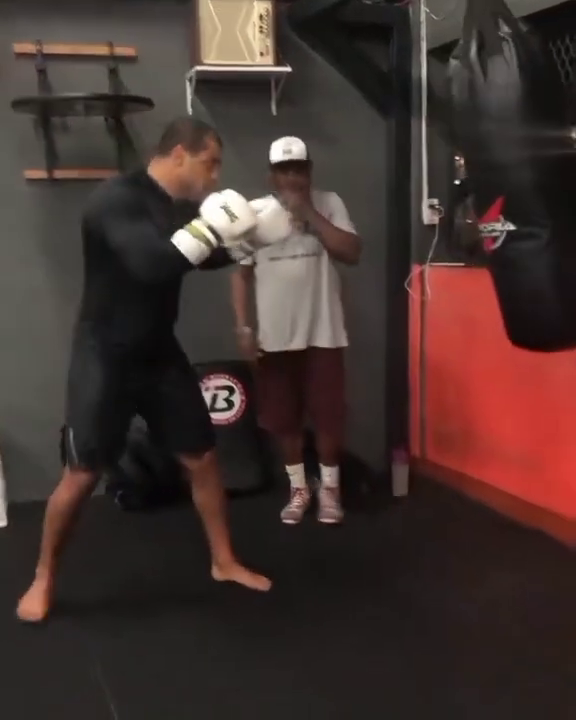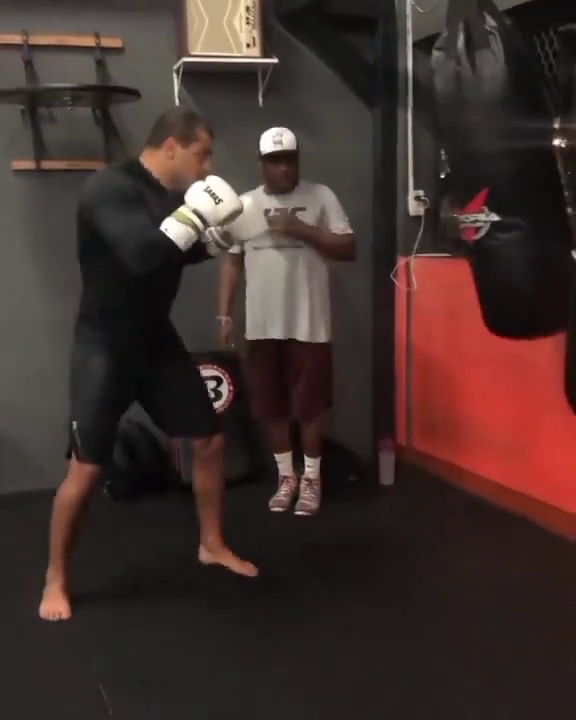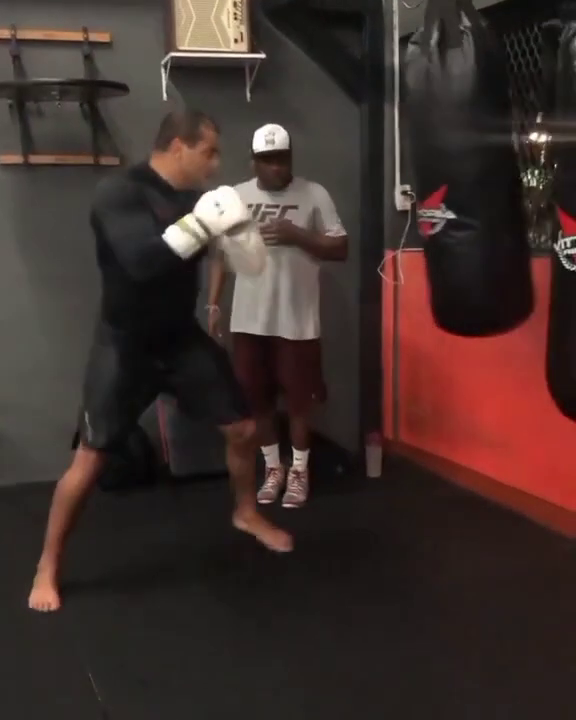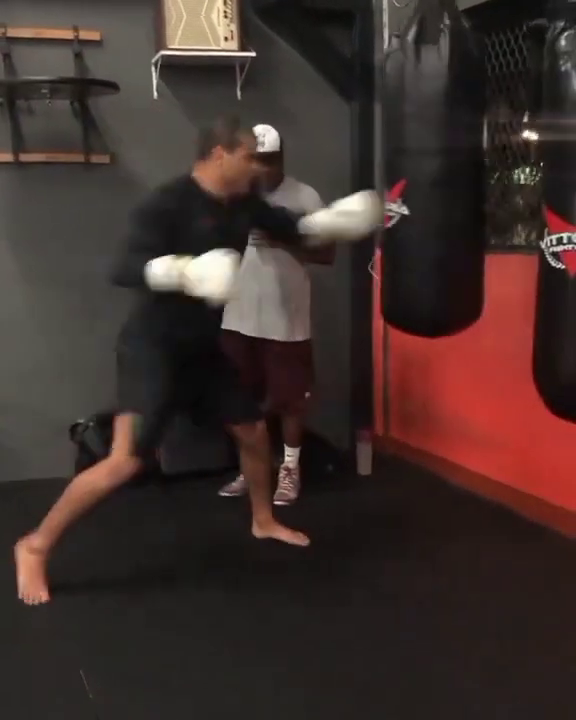
dt=0.2s
person 1, frame 1
left shoulder: (177, 201)
right shoulder: (116, 197)
left elbow: (197, 256)
right elbow: (150, 265)
left wrist: (240, 236)
right wrist: (212, 226)
left hip: (158, 351)
right hip: (103, 355)
left knee: (202, 459)
right knee: (81, 476)
left ankle: (224, 562)
right ankle: (44, 579)
person 1, frame 2
left shoulder: (170, 191)
right shoulder: (110, 187)
left elbow: (183, 251)
right elbow: (143, 255)
left wrist: (217, 228)
right wrist: (196, 214)
left hip: (157, 339)
right hip: (104, 346)
left knee: (209, 443)
right knee: (86, 469)
left ankle: (213, 545)
right ankle: (56, 579)
person 1, frame 3
left shoulder: (190, 192)
right shoulder: (119, 193)
right elbow: (113, 259)
left wrist: (232, 237)
right wrist: (202, 225)
left hip: (182, 335)
right hip: (124, 341)
left knee: (243, 431)
right knee: (91, 460)
left ankle: (248, 516)
right ankle: (48, 566)
person 1, frame 4
left shoulder: (240, 202)
right shoulder: (168, 202)
left elbow: (290, 227)
right elbow: (127, 270)
left wrist: (340, 216)
right wrist: (186, 270)
left hip: (198, 344)
right hip: (153, 347)
left knee: (252, 432)
right knee: (125, 463)
left ankle: (264, 521)
right ankle: (35, 547)
person 2, frame 1
left shoulder: (328, 204)
left elbow: (352, 252)
right elbow: (241, 274)
left wrist: (310, 216)
right wrist: (243, 327)
left hip: (323, 333)
right hip: (275, 337)
left knee: (327, 414)
right knee: (284, 418)
left ankle: (329, 488)
right ankle: (299, 488)
person 2, frame 2
left shoulder: (321, 197)
left elbow: (348, 248)
right elbow: (231, 262)
left wrist: (303, 231)
right wrist: (224, 314)
left hip: (308, 325)
right hip: (262, 326)
left knee: (310, 404)
right knee: (271, 406)
left ankle: (311, 478)
right ankle: (286, 477)
person 2, frame 3
left shoulder: (314, 195)
right shoulder: (237, 197)
left elbow: (339, 249)
right elbow: (222, 252)
left wrist: (297, 235)
right wrist: (212, 304)
left hip: (295, 321)
right hip: (247, 320)
left knee: (299, 399)
right knee: (255, 400)
left ankle: (299, 471)
right ankle: (274, 468)
person 2, frame 4
left shoulder: (304, 196)
left elbow: (327, 253)
left hip: (287, 320)
right hip: (237, 318)
left knee: (291, 398)
left ankle: (289, 469)
